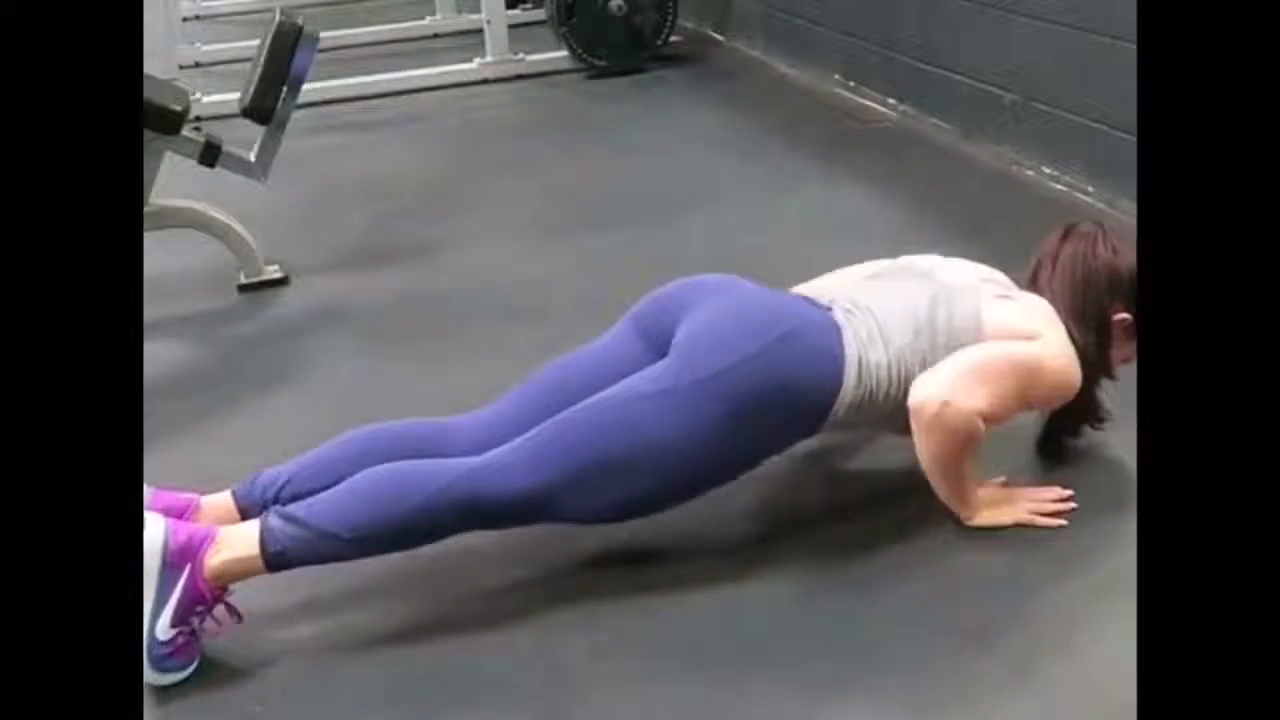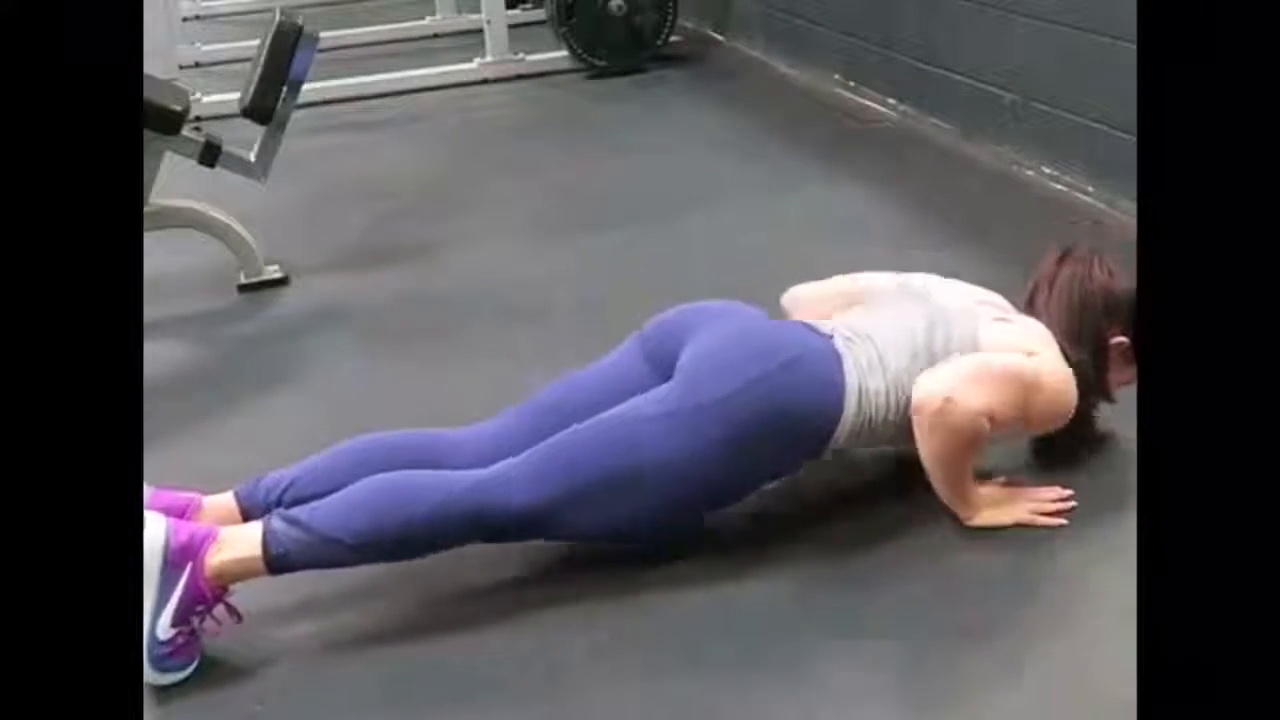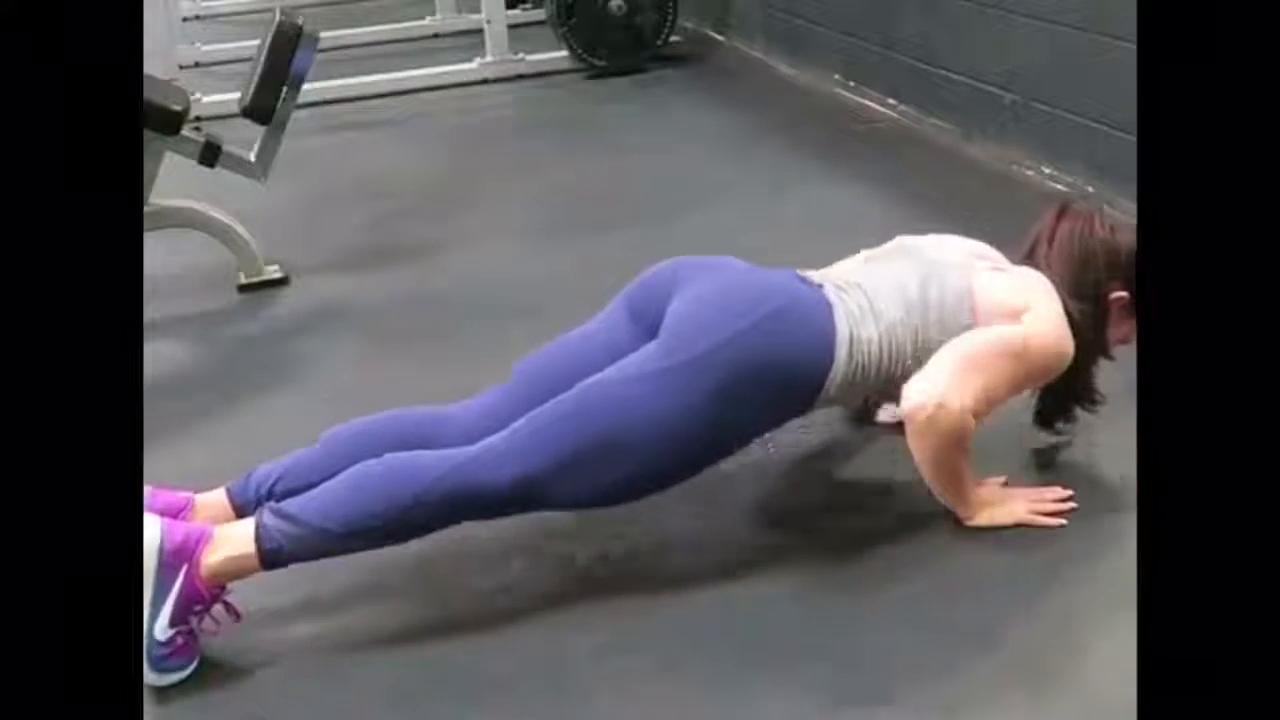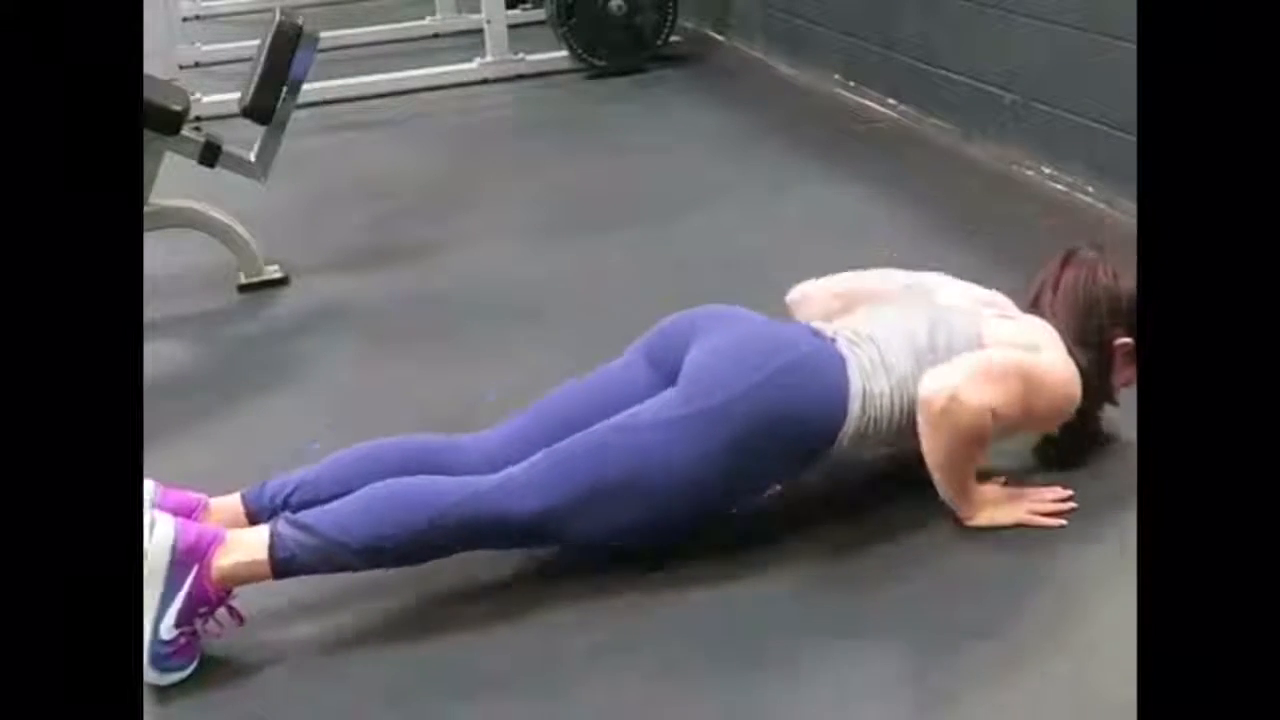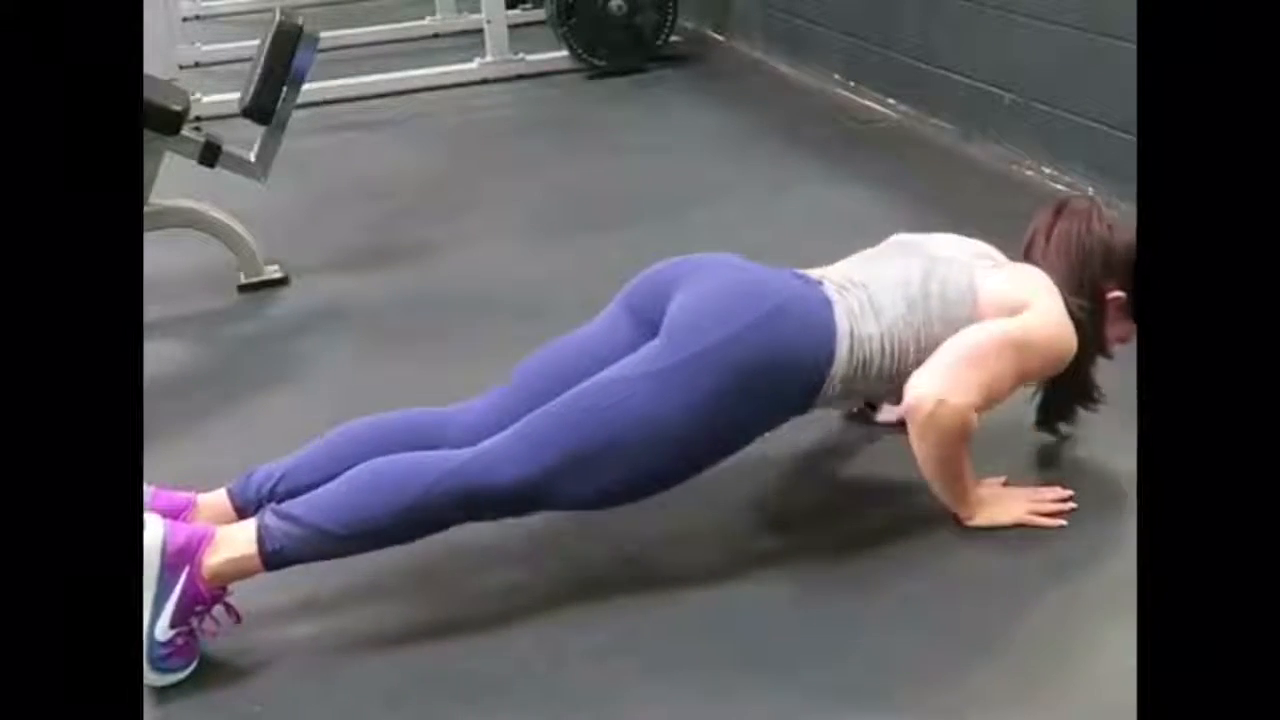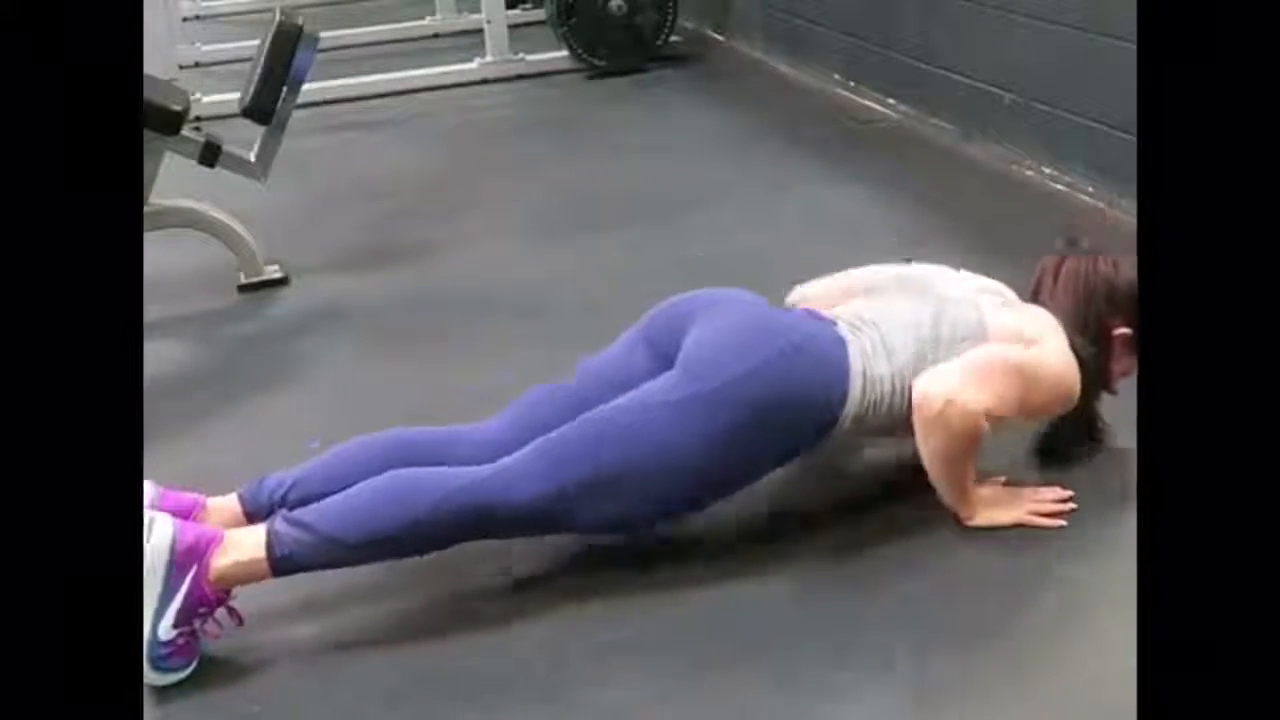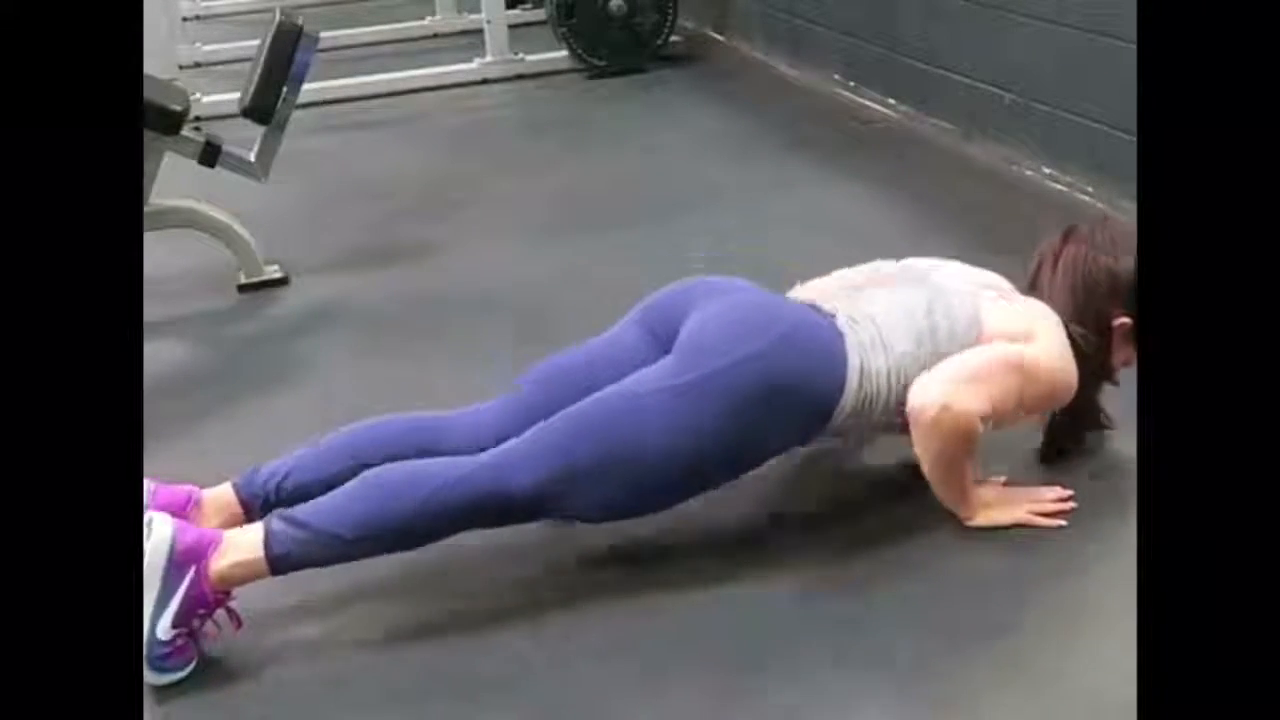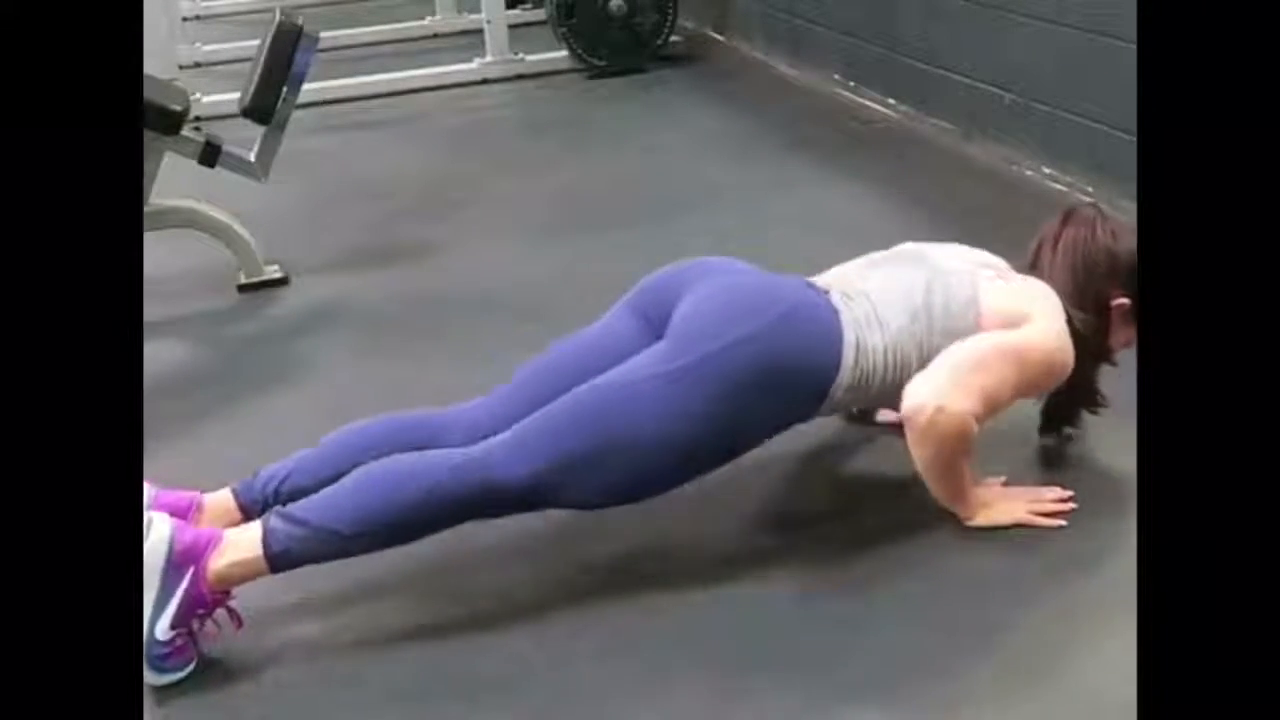
dt=0.3s
person 1, frame 1
left shoulder: (967, 275)
right shoulder: (1057, 356)
right elbow: (940, 402)
right wrist: (967, 502)
left hip: (710, 303)
right hip: (766, 371)
left knee: (469, 441)
right knee: (502, 486)
left ankle: (194, 510)
right ankle: (205, 558)
person 1, frame 2
left shoulder: (965, 293)
right shoulder: (1052, 377)
left elbow: (802, 296)
right elbow: (941, 400)
right wrist: (967, 503)
left hip: (714, 327)
right hip: (766, 396)
left knee: (471, 451)
right knee: (502, 501)
left ankle: (194, 510)
right ankle: (206, 556)
person 1, frame 3
left shoulder: (969, 255)
right shoulder: (1050, 328)
right elbow: (934, 405)
left wrist: (861, 370)
right wrist: (967, 501)
left hip: (701, 283)
right hip: (756, 351)
left knee: (463, 430)
right knee: (494, 473)
left ankle: (188, 507)
right ankle: (200, 555)
person 1, frame 4
left shoulder: (965, 293)
right shoulder: (1056, 371)
left elbow: (806, 295)
right elbow: (949, 404)
right wrist: (970, 503)
left hip: (718, 332)
right hip: (767, 401)
left knee: (478, 458)
right knee: (512, 504)
left ankle: (202, 510)
right ankle: (213, 562)
person 1, frame 5
left shoulder: (969, 255)
right shoulder: (1051, 323)
right elbow: (935, 403)
left wrist: (864, 381)
right wrist: (966, 501)
left hip: (703, 282)
right hip: (755, 351)
left knee: (465, 431)
right knee: (500, 476)
left ankle: (189, 509)
right ankle: (201, 556)
person 1, frame 6
left shoulder: (973, 285)
right shoulder: (1056, 363)
right elbow: (943, 403)
right wrist: (970, 501)
left hip: (719, 315)
right hip: (765, 383)
left knee: (476, 452)
right knee: (512, 493)
left ankle: (192, 508)
right ankle: (210, 558)
person 1, frame 7
left shoulder: (971, 280)
right shoulder: (1054, 359)
right elbow: (941, 405)
right wrist: (967, 501)
left hip: (713, 303)
right hip: (762, 375)
left knee: (467, 437)
right knee: (506, 482)
left ankle: (195, 506)
right ankle: (206, 560)
person 1, frame 8
left shoulder: (974, 263)
right shoulder: (1051, 336)
right elbow: (935, 409)
left wrist: (869, 386)
right wrist: (968, 502)
left hip: (714, 286)
right hip: (758, 353)
left knee: (467, 431)
right knee: (506, 473)
left ankle: (195, 509)
right ankle: (204, 560)
